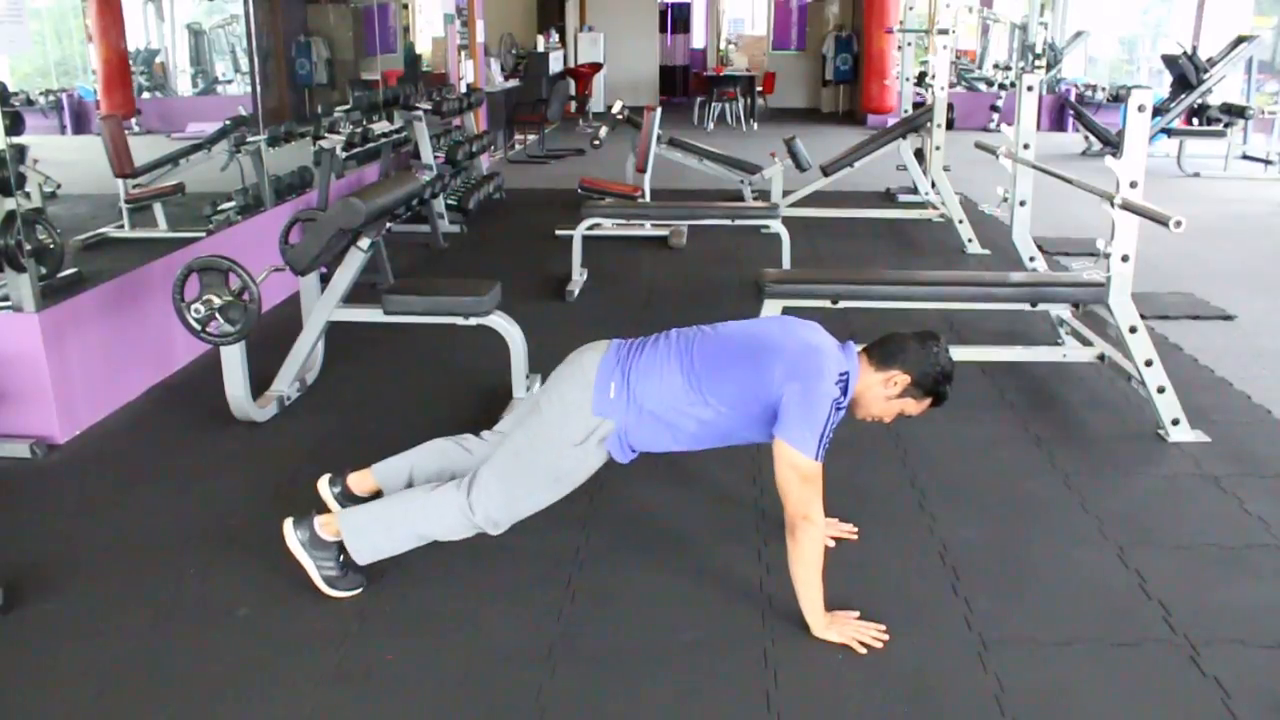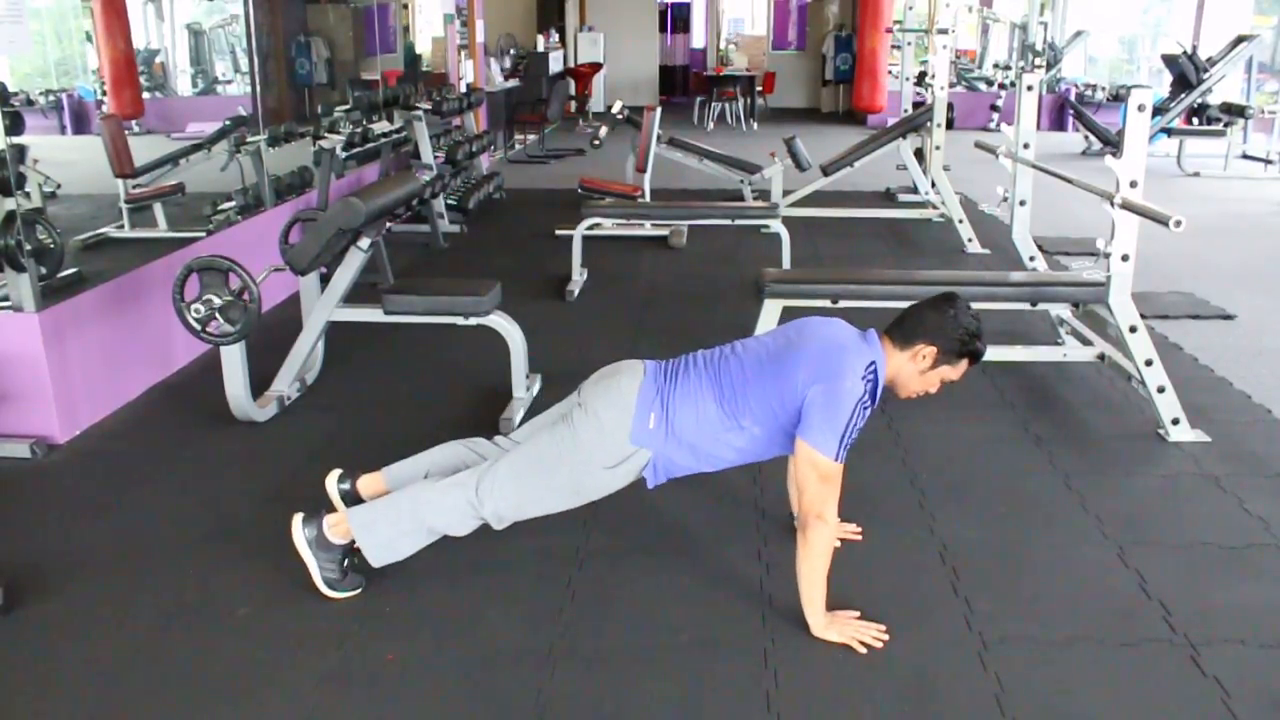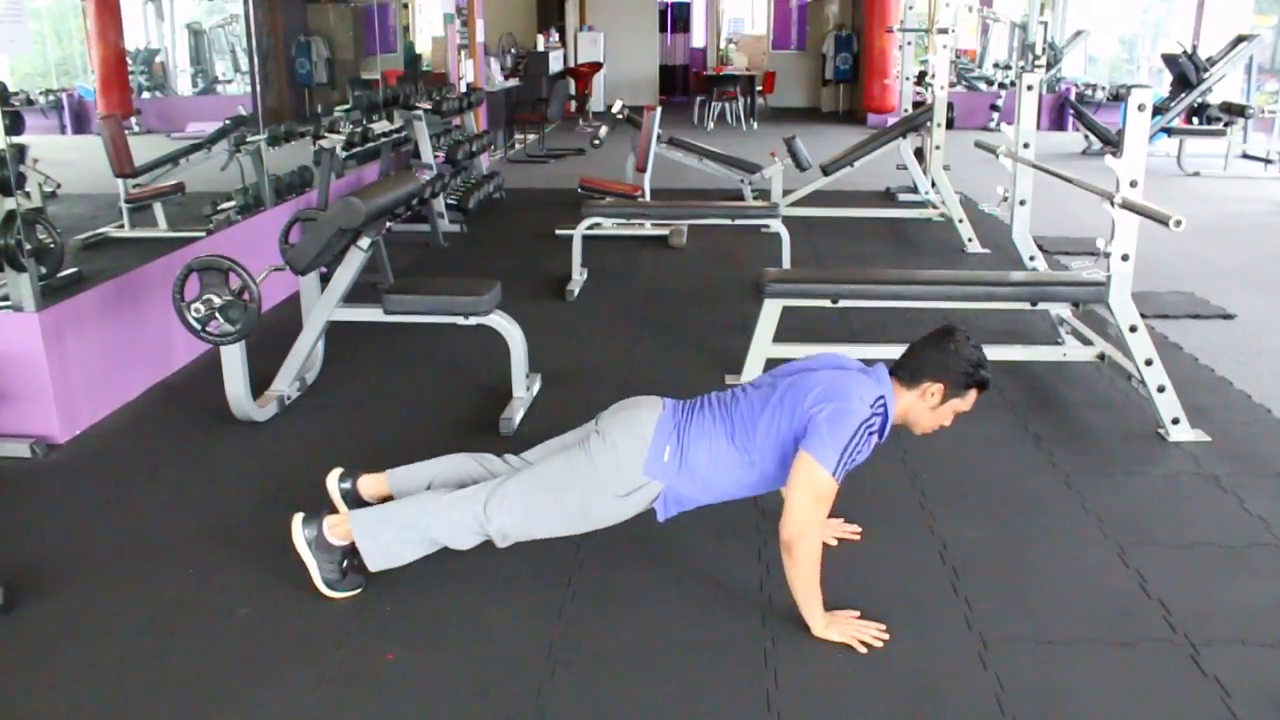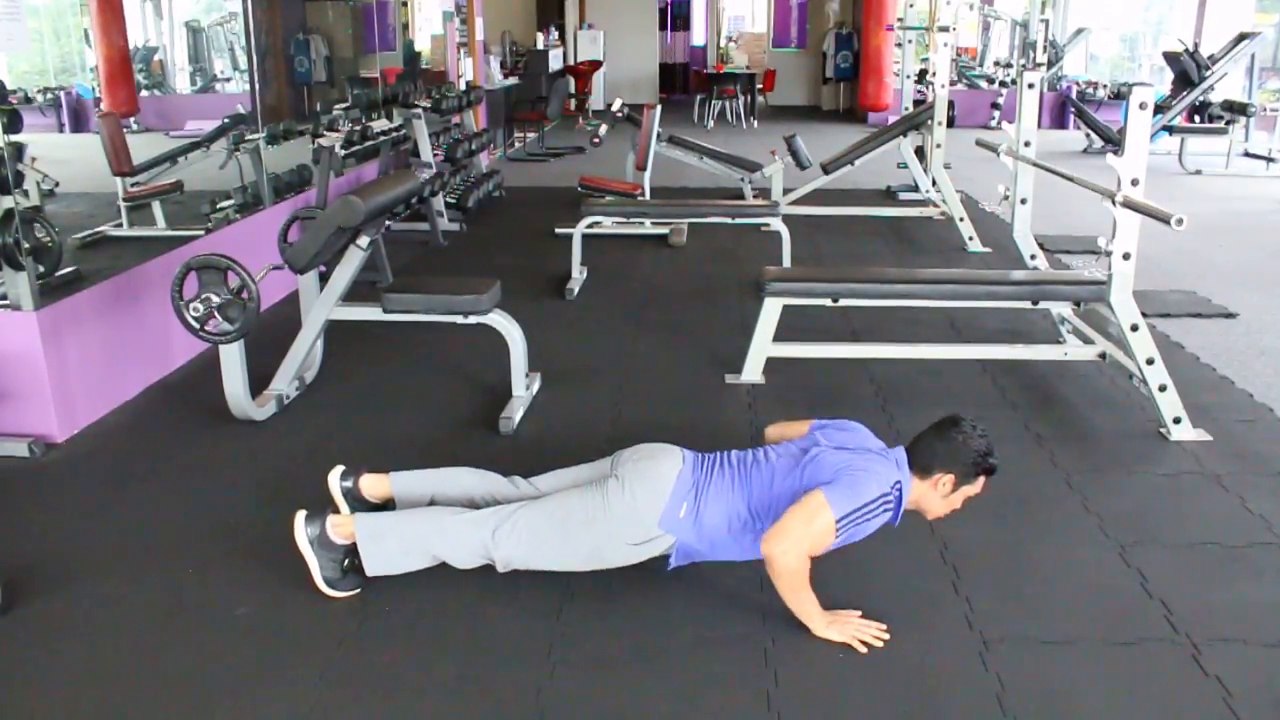
dt=1s
person 1, frame 1
left shoulder: (820, 349)
right shoulder: (820, 389)
left elbow: (788, 450)
right elbow: (800, 518)
left wrist: (809, 518)
right wrist: (819, 620)
left hip: (600, 375)
right hip: (602, 408)
left knee: (486, 451)
right knee: (481, 501)
left ankle: (354, 484)
right ankle: (324, 531)
person 1, frame 2
left shoulder: (840, 338)
right shoulder: (849, 384)
left elbow: (794, 433)
right elbow: (820, 515)
left wrist: (807, 517)
right wrist: (819, 619)
left hip: (634, 393)
right hip: (632, 432)
left knee: (500, 455)
right knee: (489, 496)
left ankle: (360, 487)
right ankle: (331, 531)
person 1, frame 3
left shoulder: (849, 372)
right shoulder: (860, 410)
right elbow: (795, 530)
left wrist: (813, 514)
right wrist: (818, 618)
left hip: (648, 428)
right hip: (644, 463)
left knee: (504, 475)
right knee: (491, 512)
left ankle: (363, 485)
right ankle: (332, 530)
person 1, frame 4
left shoulder: (863, 442)
right shoulder: (876, 485)
right elbow: (778, 552)
right wrist: (819, 621)
left hip: (662, 472)
right hip: (658, 510)
left knee: (513, 493)
right knee: (495, 535)
left ankle: (367, 489)
right ankle: (337, 535)
